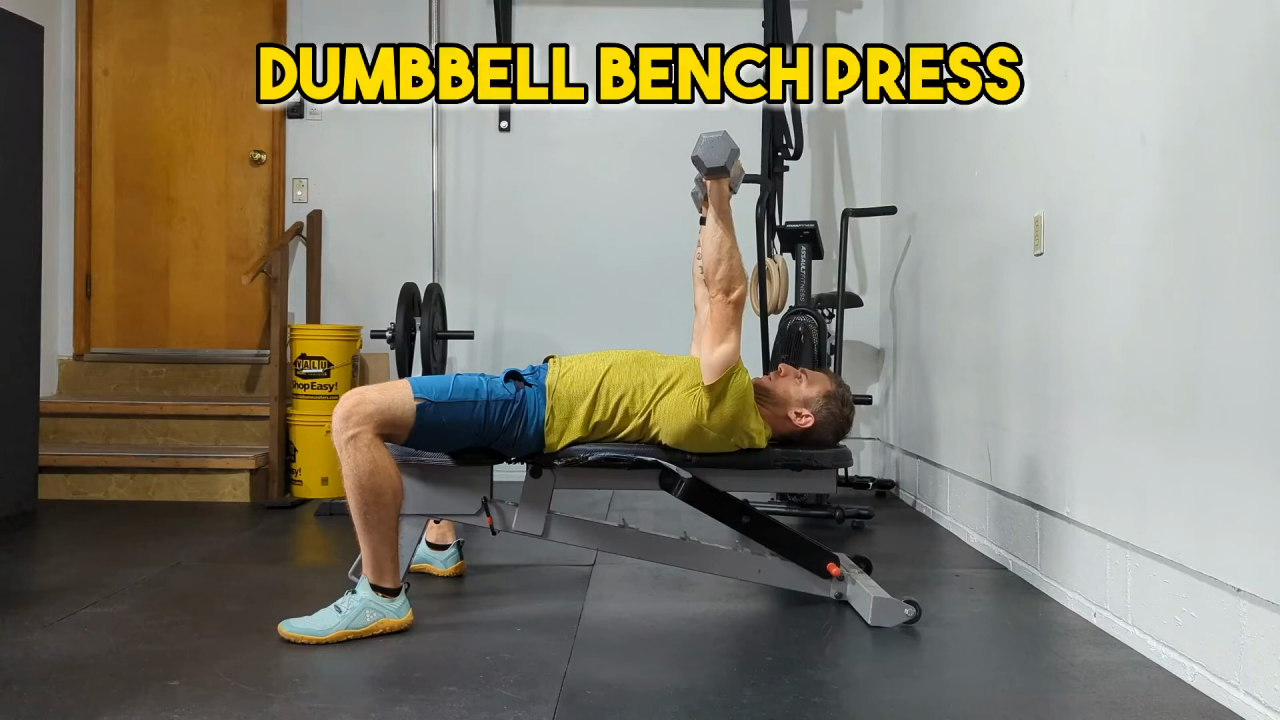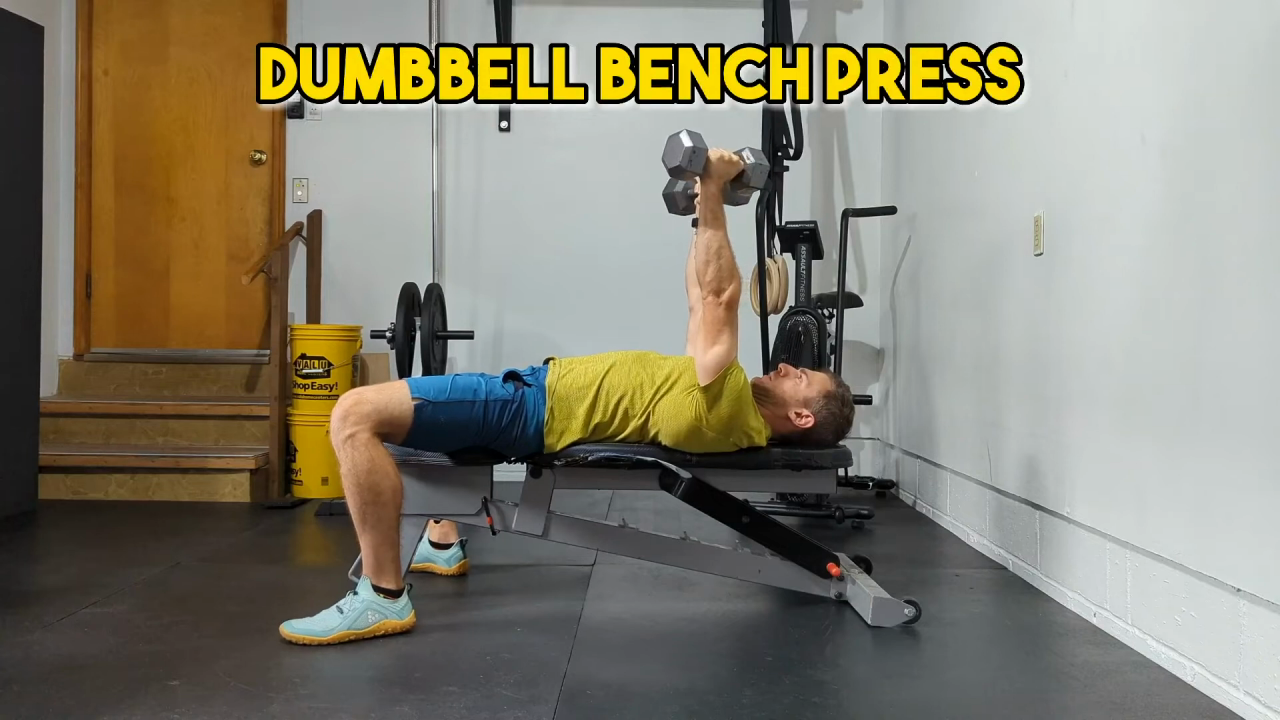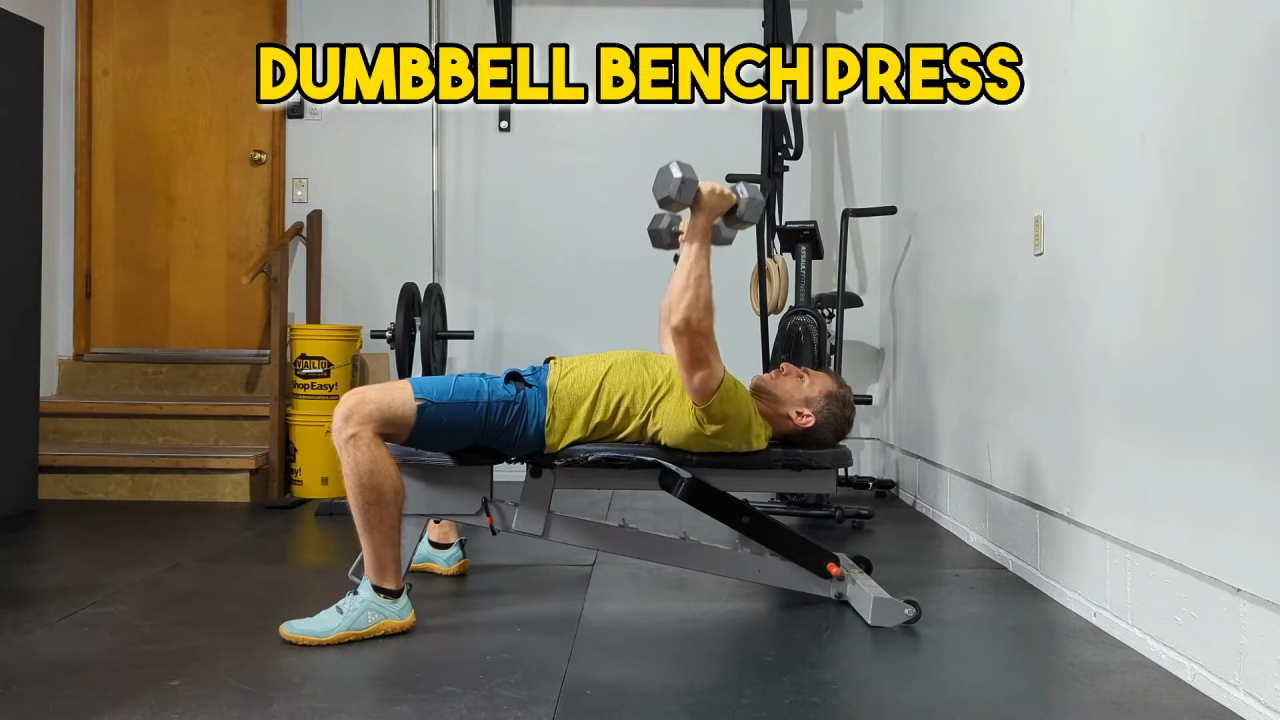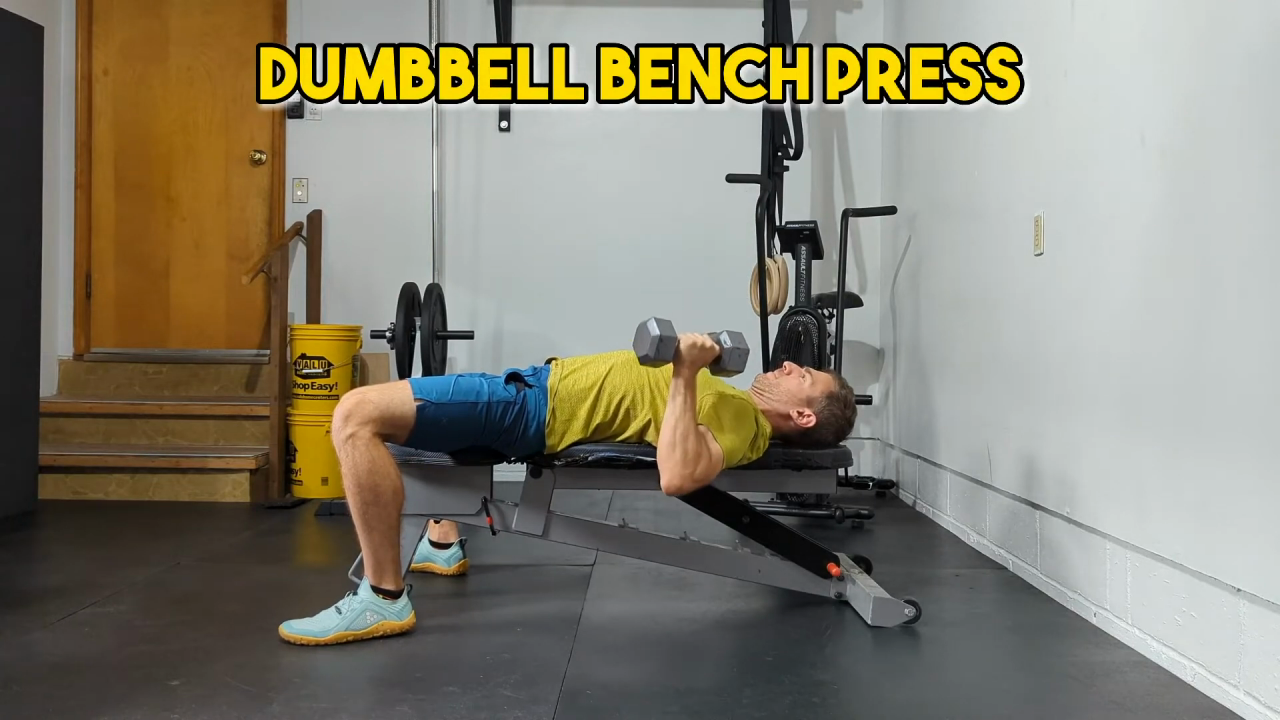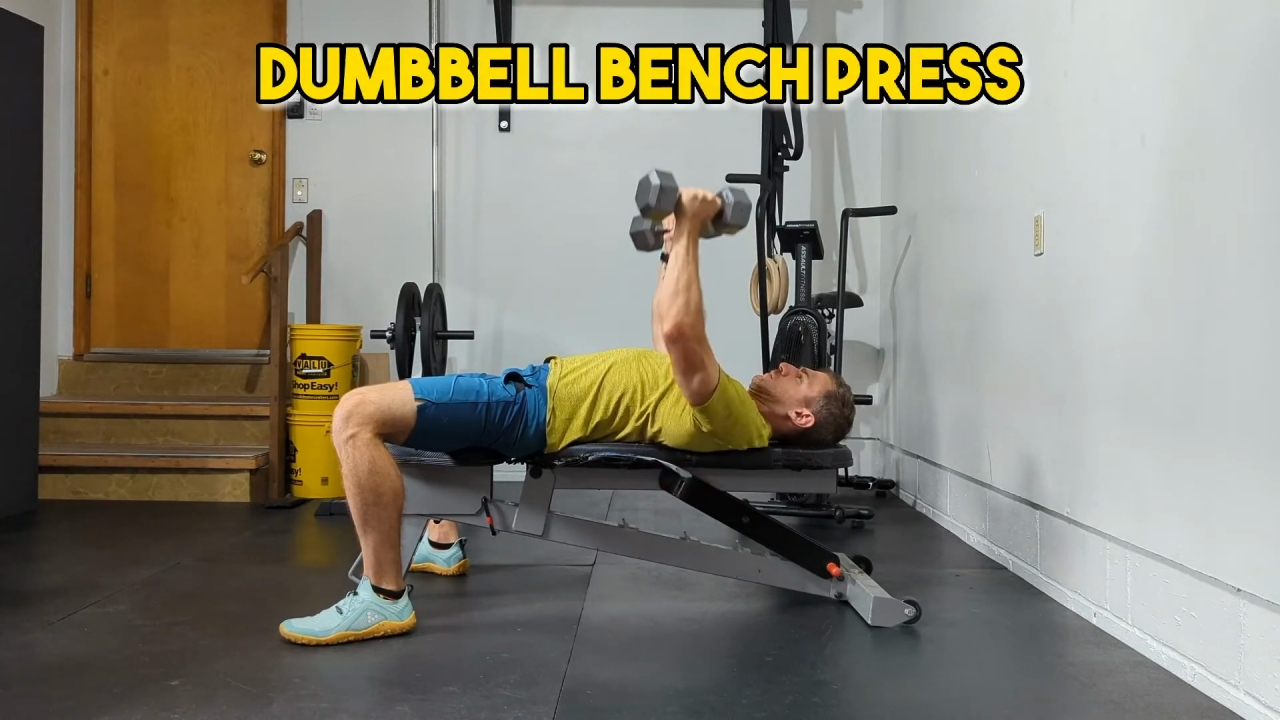
dt=1s
person 1, frame 1
left shoulder: (729, 416)
right shoulder: (738, 408)
left elbow: (727, 296)
right elbow: (708, 302)
left wrist: (720, 197)
right wrist: (710, 214)
left hip: (532, 409)
left knee: (358, 414)
right knee: (401, 404)
left ankle: (380, 597)
right ankle: (439, 545)
person 1, frame 2
left shoulder: (727, 416)
right shoulder: (736, 407)
left elbow: (720, 296)
right elbow: (703, 302)
left wrist: (712, 194)
right wrist: (706, 205)
left hip: (531, 410)
left knee: (355, 414)
right knee: (413, 402)
left ankle: (383, 596)
right ankle: (442, 544)
person 1, frame 3
left shoulder: (731, 421)
right shoulder: (739, 410)
left elbow: (685, 328)
right elbow: (685, 331)
left wrist: (701, 228)
right wrist: (695, 236)
left hip: (535, 409)
right hip: (545, 386)
left knee: (358, 414)
right knee: (418, 404)
left ankle: (383, 598)
right ankle: (441, 544)
person 1, frame 4
left shoulder: (740, 424)
right shoulder: (740, 410)
left elbow: (677, 476)
left wrist: (684, 375)
right wrist: (688, 365)
left hip: (537, 407)
right hip: (546, 385)
left knee: (358, 414)
right knee: (417, 403)
left ankle: (383, 598)
right ankle: (442, 546)
person 1, frame 5
left shoulder: (733, 421)
right shoulder: (736, 407)
left elbow: (674, 328)
right elbow: (677, 327)
left wrist: (688, 232)
right wrist: (678, 244)
left hip: (535, 408)
right hip: (544, 384)
left knee: (358, 416)
right knee: (416, 395)
left ankle: (384, 599)
right ankle: (442, 545)
